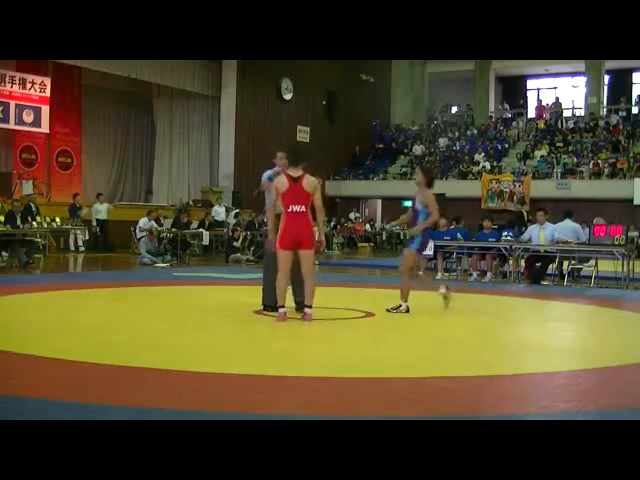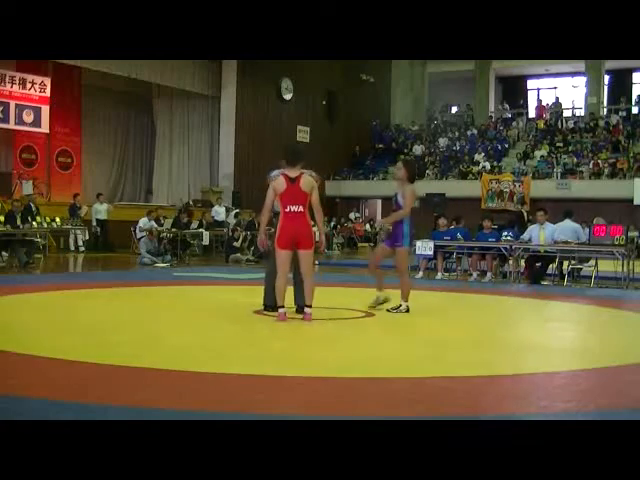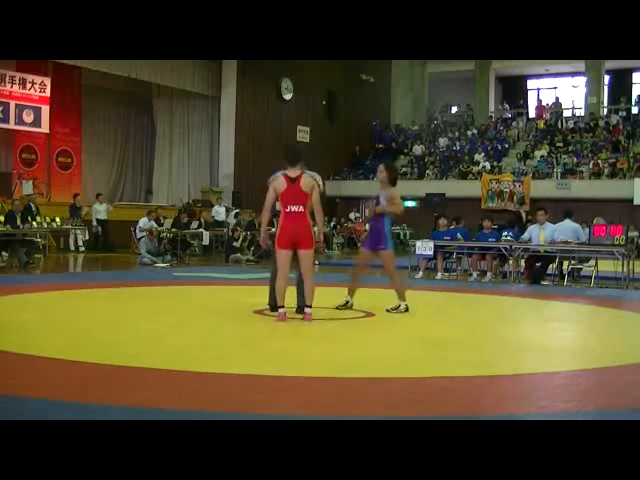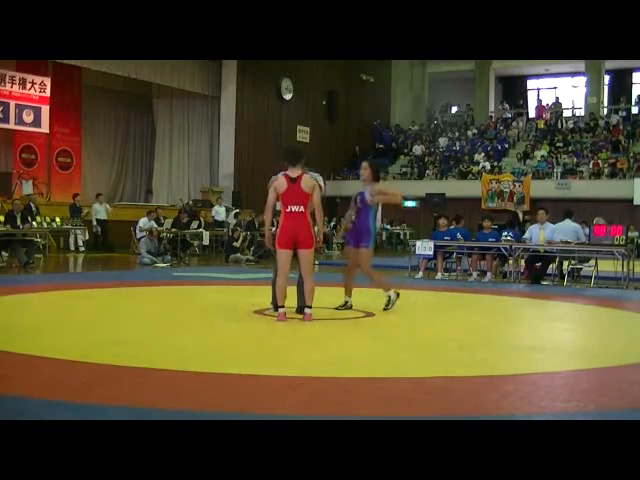
dt=0.2s
person 1, frame 1
left shoulder: (278, 181)
right shoulder: (312, 182)
left elbow: (271, 210)
right elbow: (319, 210)
left wrist: (271, 233)
right wrist: (321, 233)
left hip: (287, 229)
right hip: (306, 230)
left knee: (283, 274)
right knee: (308, 274)
left ankle: (281, 311)
right ankle: (308, 311)
person 1, frame 2
left shoulder: (276, 182)
right shoulder: (310, 181)
left elbow: (266, 209)
right elbow: (317, 209)
left wrist: (262, 233)
right wrist: (322, 233)
left hip: (285, 229)
right hip: (304, 229)
left knee: (282, 273)
right knee: (307, 274)
left ankle: (281, 311)
right ankle: (308, 311)
person 1, frame 3
left shoulder: (277, 182)
right shoulder: (310, 181)
left elbow: (267, 209)
right elbow: (317, 209)
left wrist: (263, 232)
left hip: (285, 229)
right hip: (304, 229)
left knee: (282, 273)
right knee: (307, 274)
left ankle: (281, 311)
right ankle: (308, 311)
person 1, frame 4
left shoulder: (278, 181)
right shoulder: (311, 181)
left elbow: (268, 208)
right elbow: (318, 209)
left wrist: (267, 231)
right wrist: (320, 231)
left hip: (285, 229)
right hip: (304, 229)
left knee: (282, 273)
right knee: (307, 274)
left ankle: (281, 311)
right ankle: (308, 311)
person 2, frame 1
right shoulder: (270, 174)
right elbow: (265, 185)
right wrist: (274, 175)
right hip: (275, 220)
left knee: (296, 262)
right knee: (271, 262)
left ankle: (300, 301)
right ankle: (269, 302)
person 2, frame 2
left shoulder: (306, 175)
right shoulder: (278, 174)
left elbow: (314, 179)
right elbow: (271, 179)
left wrist: (314, 178)
right wrist: (276, 176)
right hip: (280, 219)
left knee: (299, 263)
right knee: (274, 262)
left ankle: (301, 304)
right ankle: (270, 302)
person 2, frame 3
left shoulder: (311, 176)
right shoulder: (282, 176)
left elbow: (319, 188)
right elbow: (272, 182)
left wrist: (316, 184)
right wrist: (274, 180)
right knee: (279, 262)
left ankle: (302, 304)
right ankle: (274, 302)
person 2, frame 4
left shoulder: (315, 178)
right shoulder: (284, 176)
left elbow: (320, 191)
right elbow: (272, 186)
right wrist: (274, 182)
left ankle: (302, 304)
right ankle: (277, 301)
person 3, frame 1
left shoulder: (427, 195)
right shoulder: (418, 194)
left elbow: (435, 215)
right elbow: (409, 215)
left wrist: (419, 227)
right wrist: (396, 223)
left hip: (419, 237)
right hip: (416, 237)
left knee: (403, 271)
right knee: (411, 271)
left ankle: (403, 305)
right ankle: (442, 289)
person 3, frame 2
left shoulder: (409, 189)
right shoulder: (400, 189)
left elbow: (405, 211)
left wrist: (386, 220)
right wrist: (387, 221)
left hip: (403, 232)
right hip: (394, 232)
left knee: (402, 270)
right knee: (373, 263)
left ankle: (404, 304)
right ankle: (381, 295)
person 3, frame 3
left shoulder: (391, 192)
right shoulder: (380, 192)
left elbow: (399, 209)
left wrist: (381, 209)
right wrist: (367, 231)
left hip: (384, 235)
right hip: (372, 234)
left knee: (391, 272)
right knee: (357, 269)
left ankle: (403, 304)
right ankle: (349, 300)
person 3, frame 4
left shoulder: (376, 188)
right shoulder: (360, 190)
left elbow: (398, 199)
right elbow: (352, 211)
left wrist: (379, 199)
right wrist: (344, 226)
left hip: (367, 233)
right hip: (354, 231)
left knee: (365, 269)
right knee: (349, 268)
left ankle: (390, 293)
right ankle: (347, 301)
